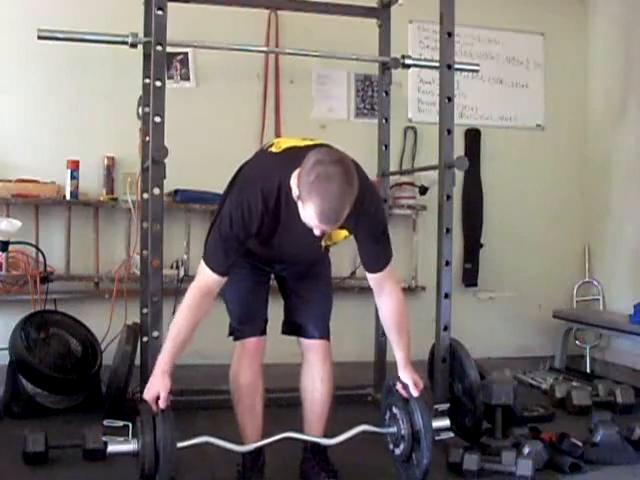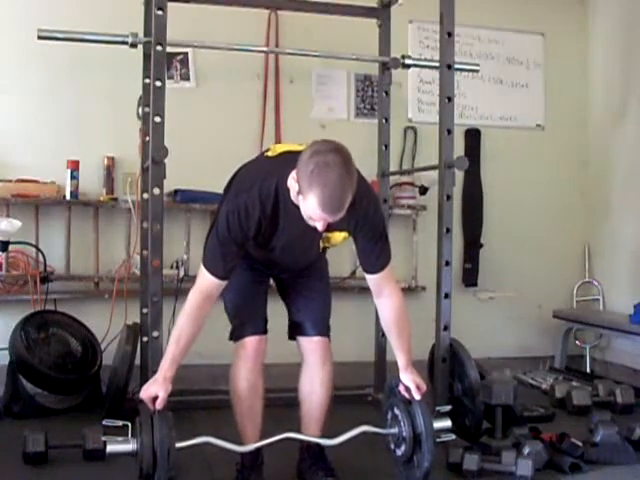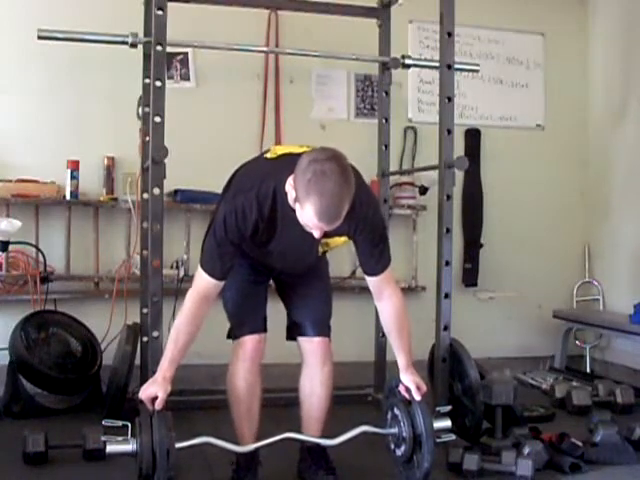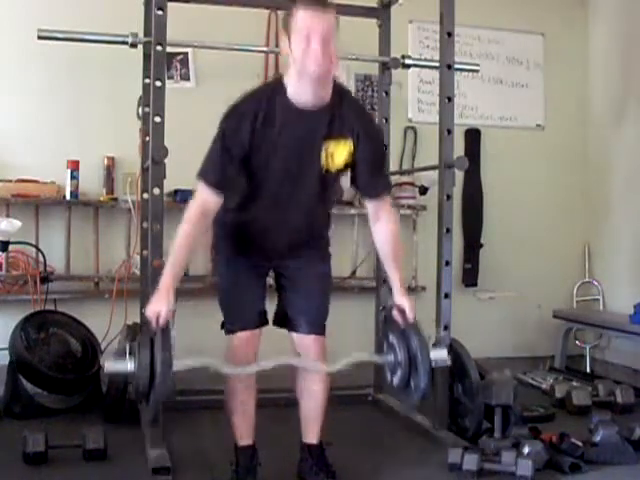
dt=1s
person 1, frame 1
left shoulder: (364, 200)
right shoulder: (252, 194)
left elbow: (385, 285)
right elbow: (204, 287)
left wrist: (403, 363)
right wrist: (162, 370)
left hip: (307, 257)
right hip: (248, 250)
left knee: (317, 345)
right knee: (250, 344)
person 1, frame 2
left shoulder: (362, 202)
right shoulder: (249, 197)
left elbow: (384, 288)
right elbow: (205, 290)
left wrist: (405, 366)
right wrist: (165, 373)
left hip: (306, 260)
right hip: (247, 256)
left knee: (317, 346)
right knee: (251, 345)
person 1, frame 3
left shoulder: (361, 204)
right shoulder: (247, 197)
left elbow: (384, 290)
right elbow: (202, 291)
left wrist: (405, 366)
right wrist: (164, 374)
left hip: (306, 262)
right hip: (247, 255)
left knee: (318, 347)
right knee: (249, 345)
left ankle: (312, 453)
person 1, frame 4
left shoulder: (354, 121)
right shoulder: (251, 112)
left elbow: (381, 210)
right elbow: (203, 206)
left wrist: (398, 288)
right wrist: (167, 287)
left hip: (306, 243)
right hip: (242, 240)
left knee: (312, 344)
right knee: (243, 342)
